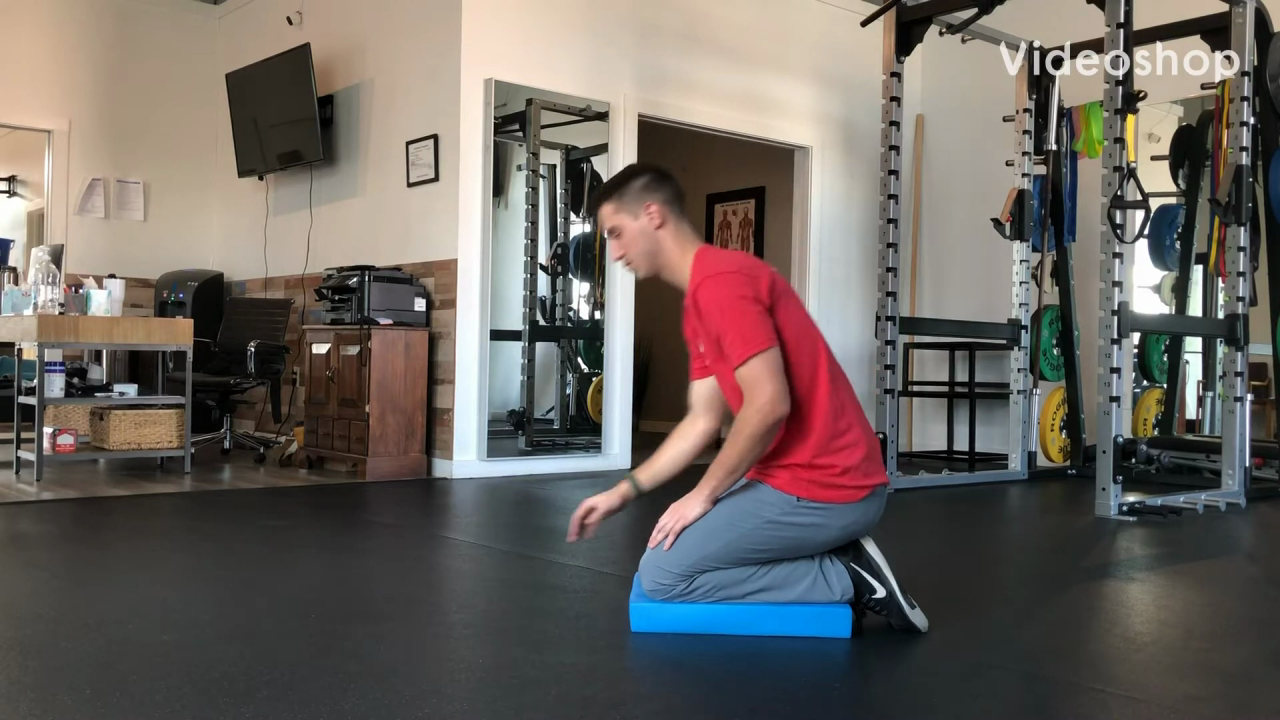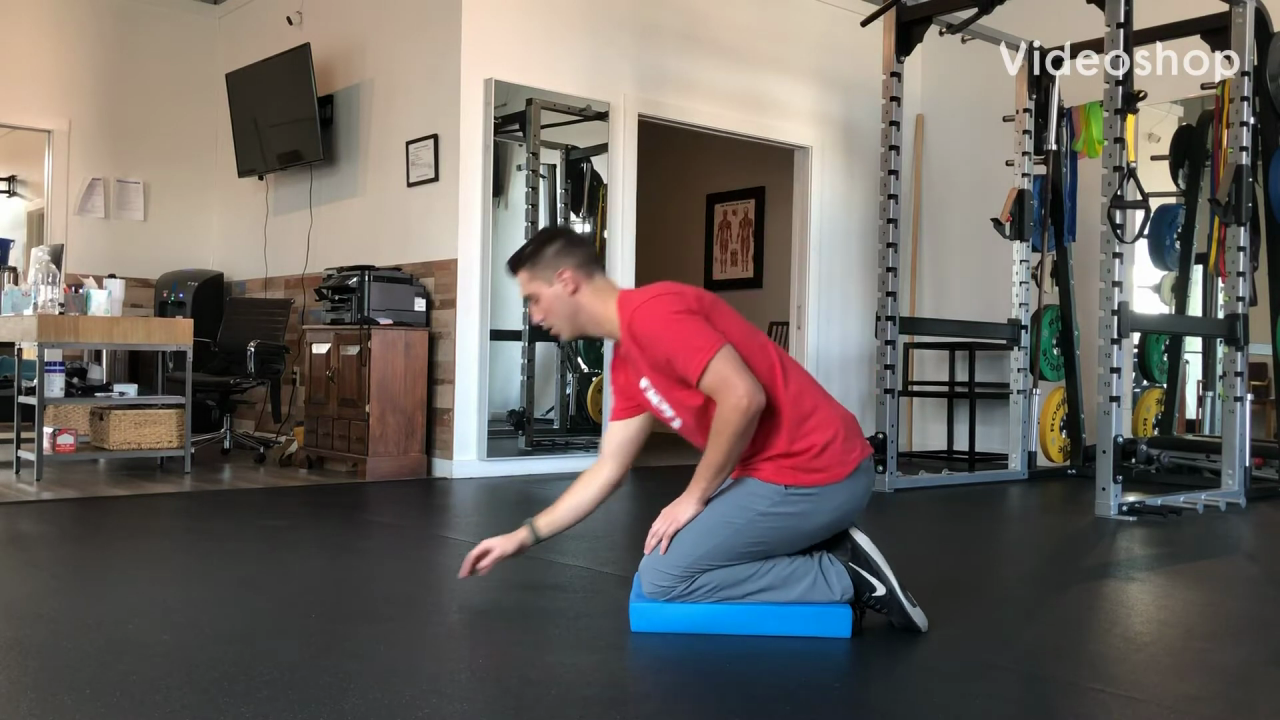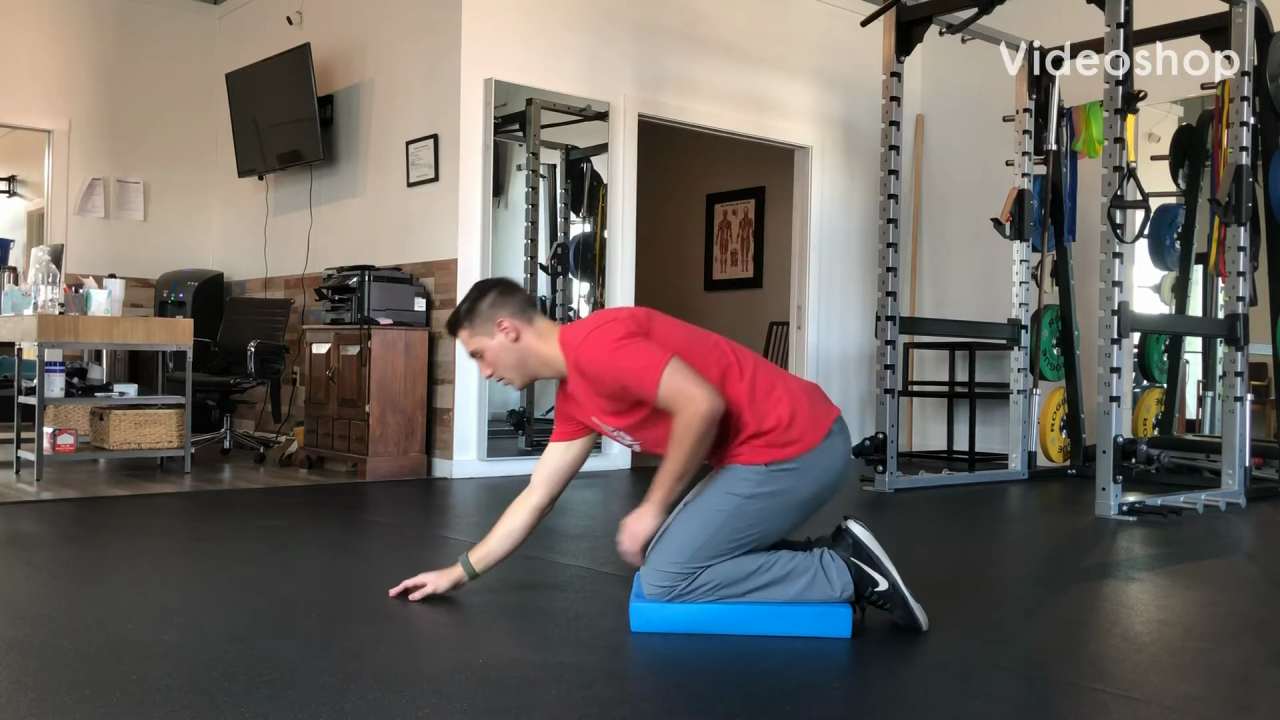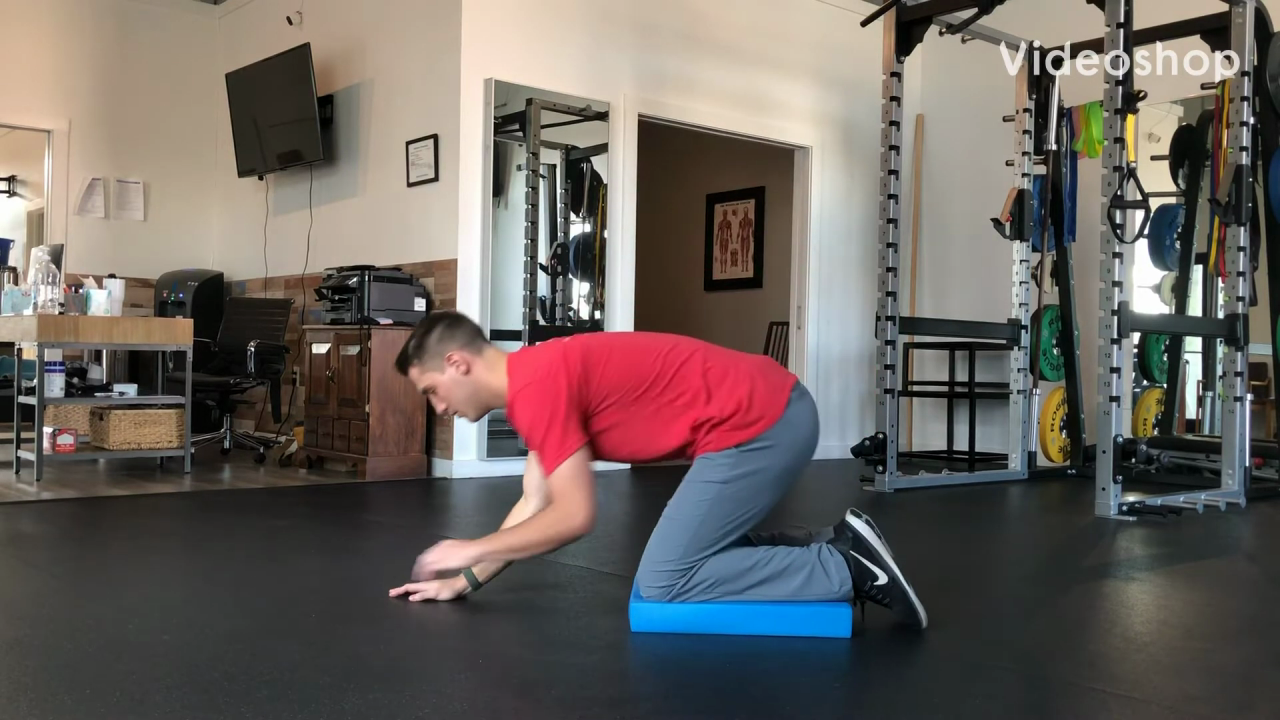
dt=0.3s
person 1, frame 1
left shoulder: (720, 280)
right shoulder: (702, 296)
left elbow: (769, 407)
right elbow: (702, 420)
left wrist: (702, 497)
right wrist: (625, 491)
left hip: (820, 488)
right hip: (809, 475)
left knee: (663, 575)
right knee: (676, 546)
left ankle: (841, 579)
right ankle: (837, 558)
person 1, frame 2
left shoulder: (650, 311)
right shoulder: (626, 362)
left elbow: (744, 398)
right elbow: (608, 469)
left wrist: (694, 498)
right wrist: (523, 535)
left hip: (814, 472)
right hip: (810, 467)
left knee: (662, 581)
right knee: (666, 559)
left ankle: (842, 579)
right ankle: (832, 560)
person 1, frame 3
left shoulder: (594, 342)
right shoulder: (575, 395)
left elbow: (702, 405)
right elbow: (536, 497)
left wrist: (654, 507)
right wrist: (458, 572)
left hip: (795, 446)
right hip: (790, 446)
left knee: (664, 580)
right knee: (671, 553)
left ankle: (843, 575)
right ankle: (832, 556)
person 1, frame 4
left shoulder: (534, 388)
right shoulder: (539, 372)
left elbow: (575, 516)
right elbow: (535, 505)
left wrist: (471, 551)
right wrist: (466, 576)
left hip: (759, 424)
right hip: (774, 409)
left knee: (664, 584)
right knee: (694, 551)
left ankle: (849, 568)
right ankle: (837, 545)
